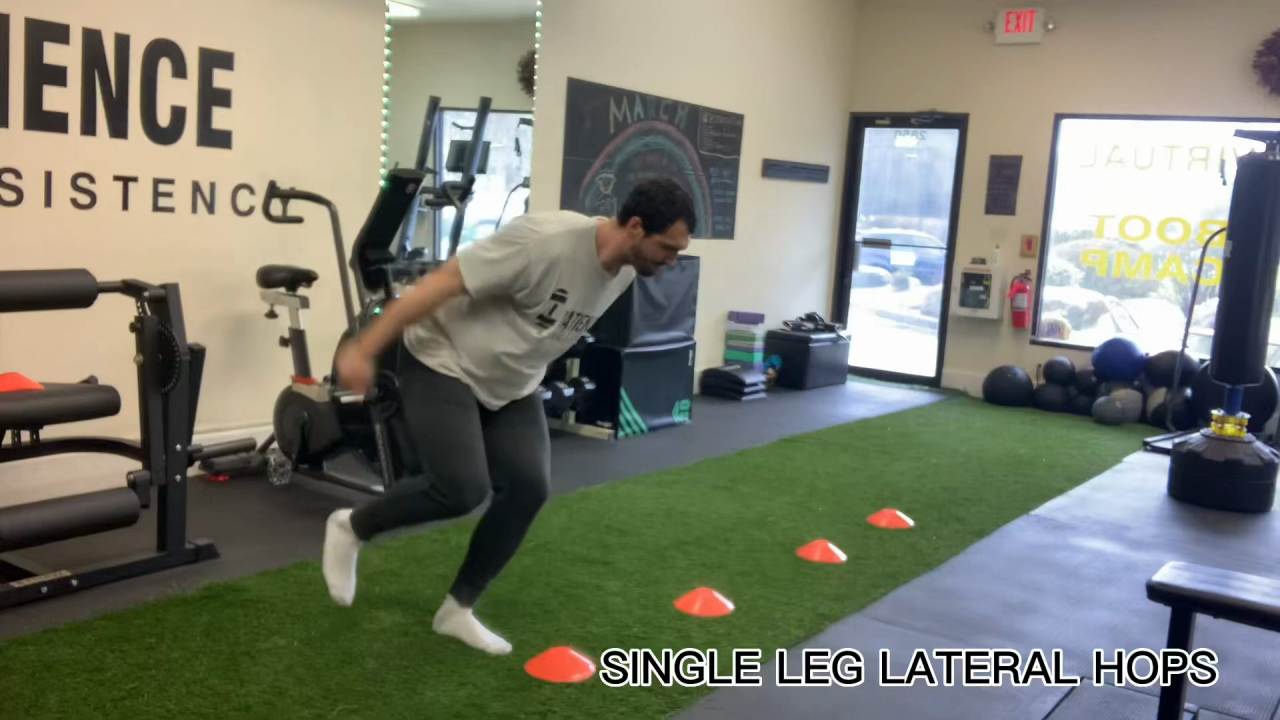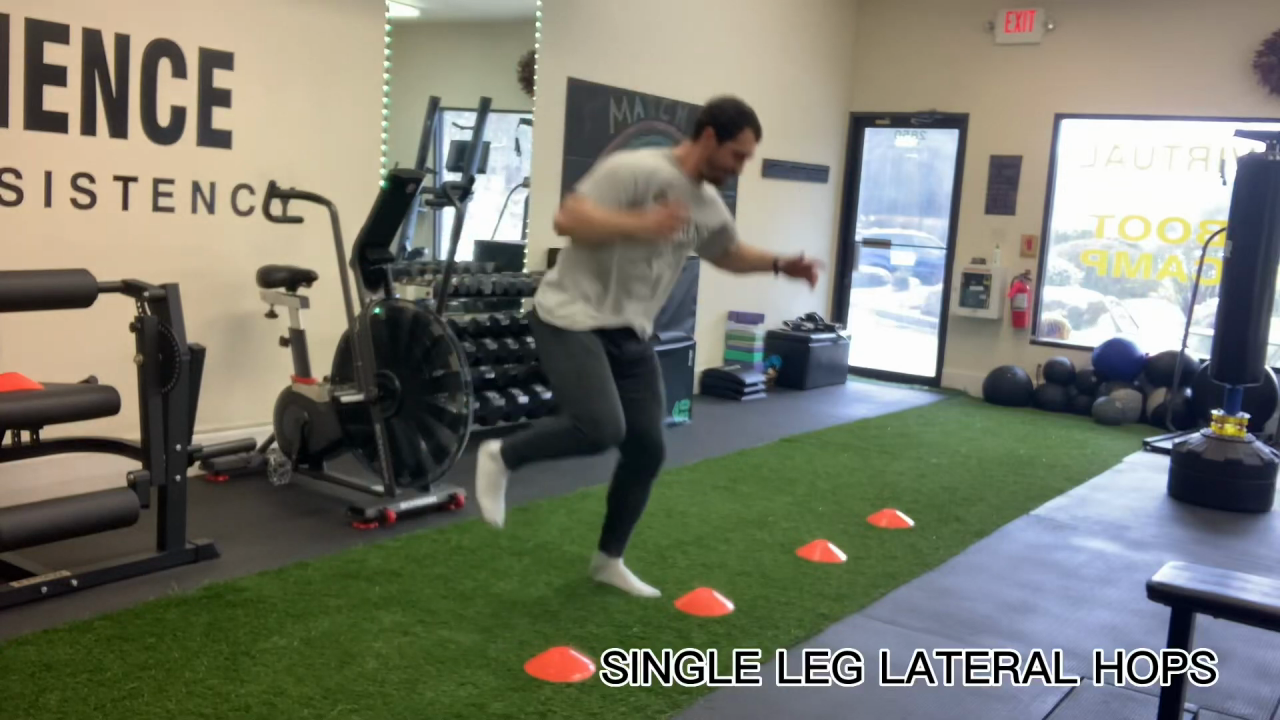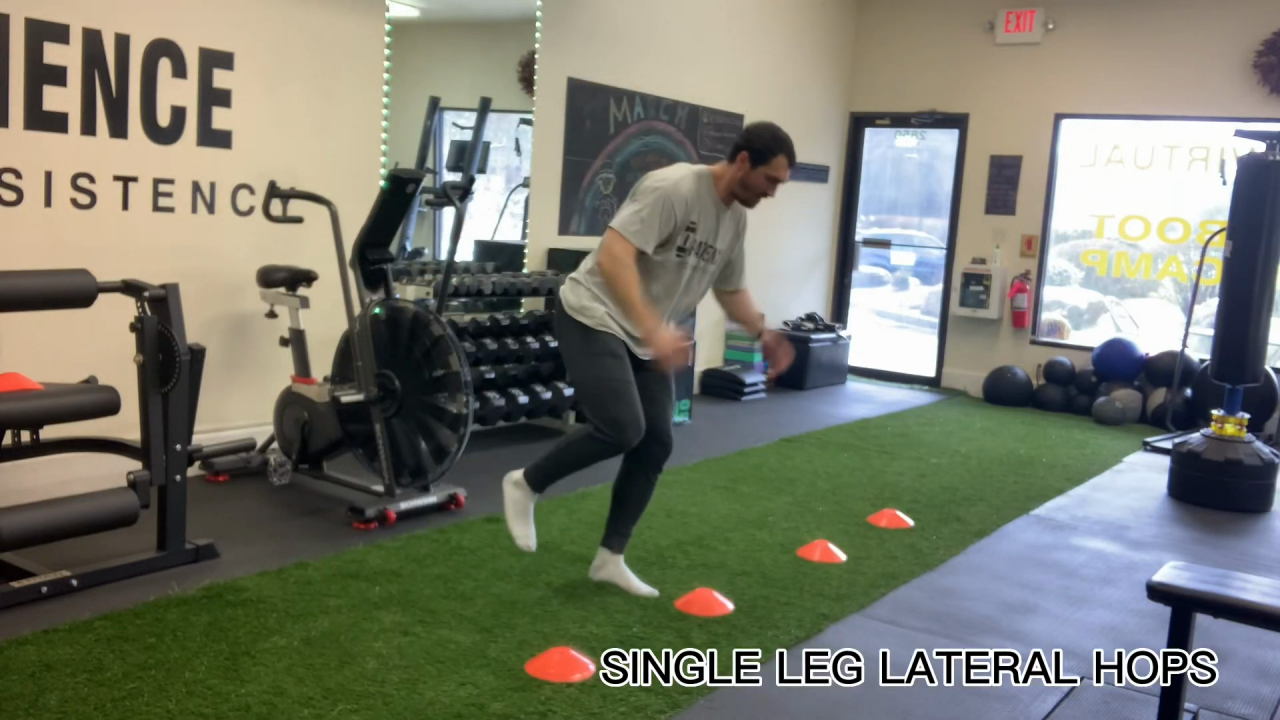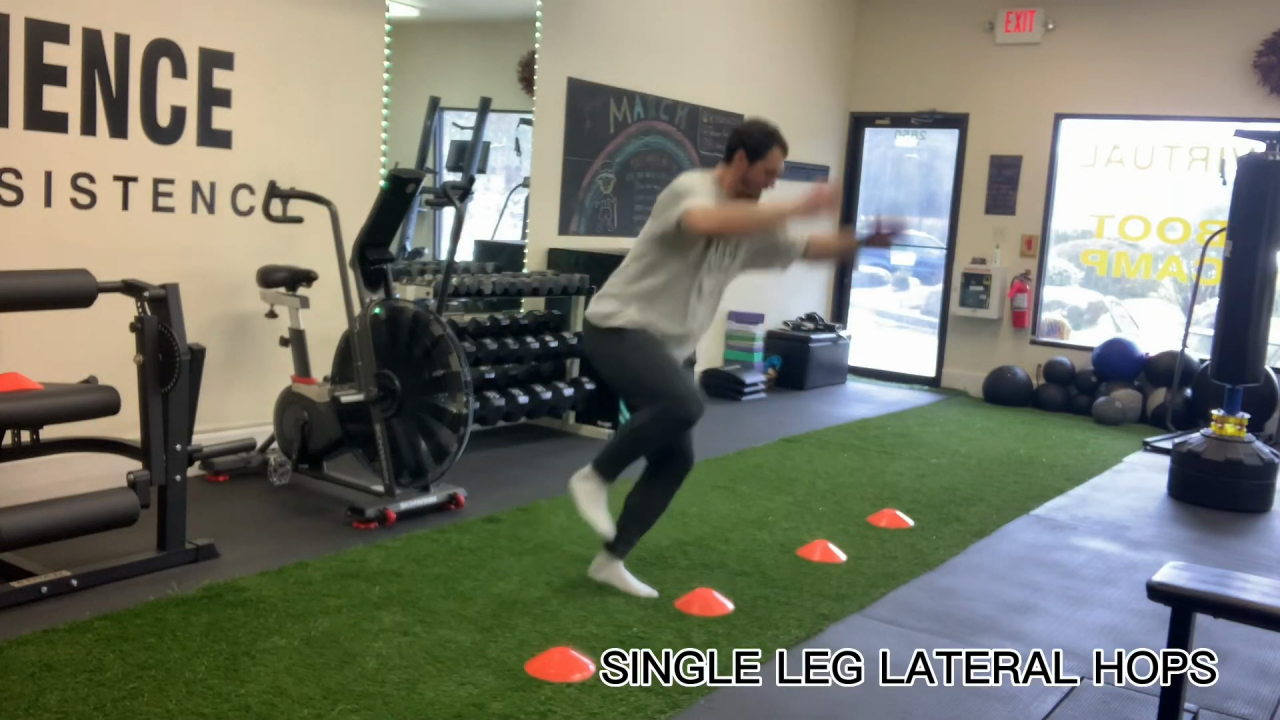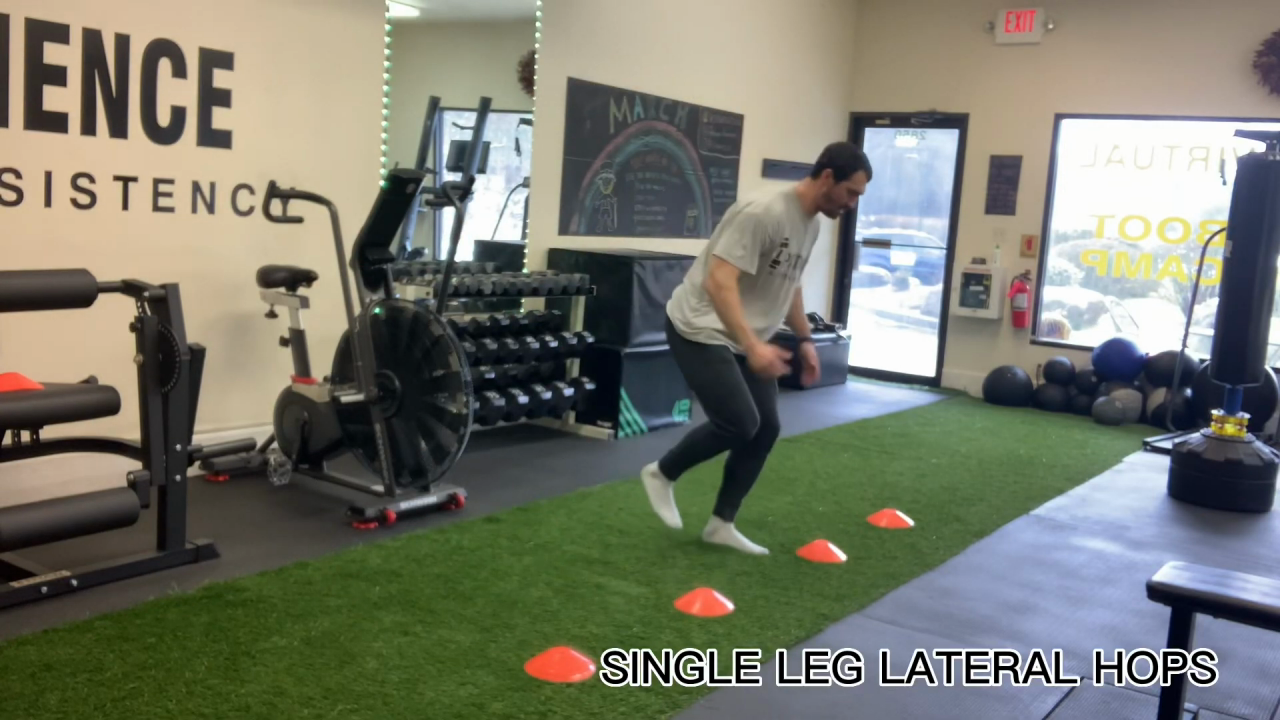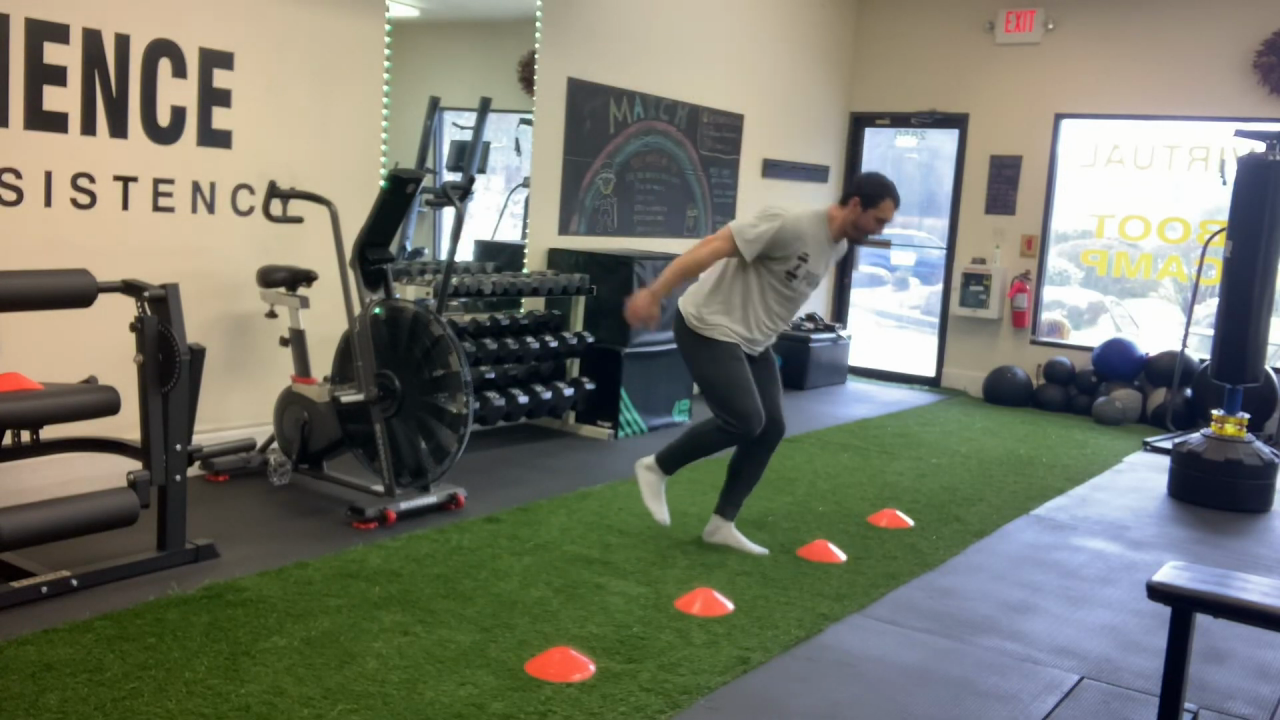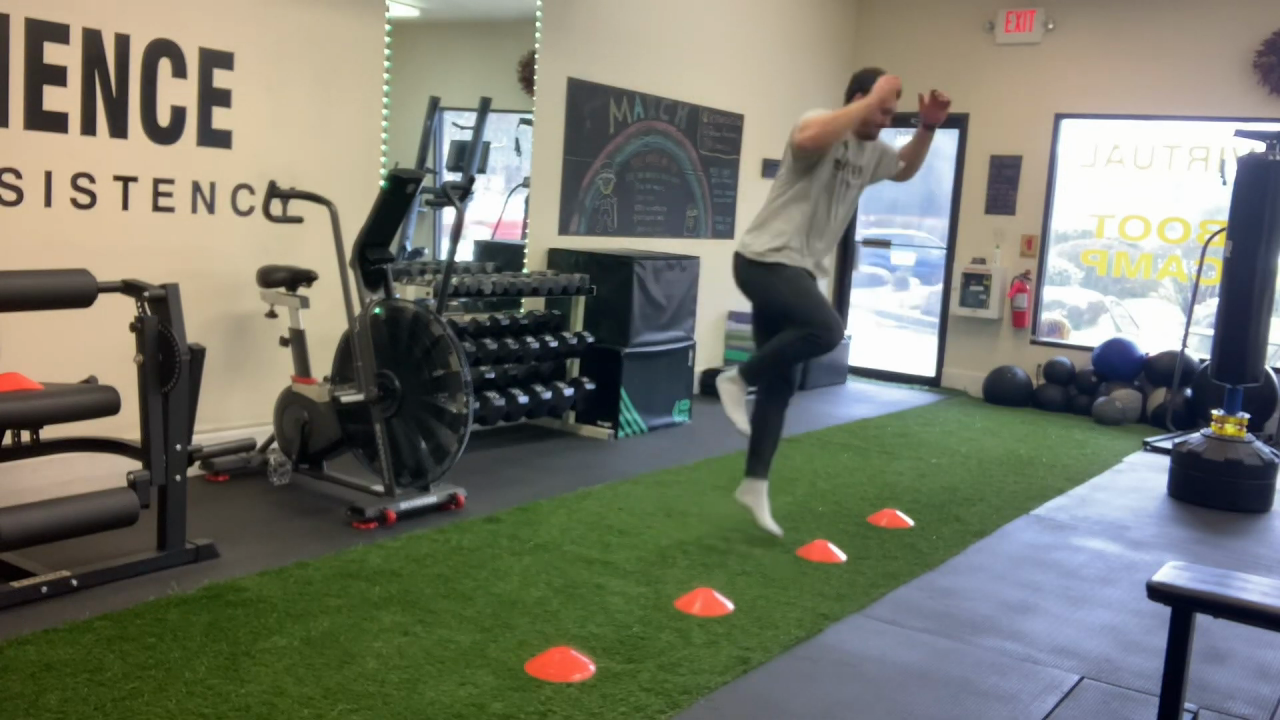
dt=0.7s
person 1, frame 1
left shoulder: (622, 272)
right shoulder: (546, 241)
right elbow: (444, 283)
left wrist: (525, 360)
right wrist: (366, 348)
left hip: (509, 384)
right hip: (442, 363)
left knee: (528, 489)
right knee: (461, 491)
left ankle: (457, 609)
right ankle: (353, 527)
person 1, frame 2
left shoulder: (709, 201)
right shoulder: (634, 169)
left elbow: (727, 251)
right elbow: (569, 218)
left wrist: (778, 264)
right wrist: (641, 226)
left hip: (628, 333)
right hip: (571, 321)
left knee: (648, 451)
right knee: (600, 430)
left ankle: (609, 559)
right ankle: (501, 455)
person 1, frame 3
left shoulder: (735, 219)
right shoulder: (670, 188)
left elbow: (731, 290)
right elbow: (614, 253)
left wrist: (765, 334)
right wrist: (654, 327)
left hip: (642, 338)
right hip: (593, 318)
left knee: (654, 445)
right knee: (622, 429)
left ankle: (609, 558)
right ankle: (526, 484)
person 1, frame 4
left shoulder: (748, 217)
right shoulder: (692, 191)
left elbow: (800, 251)
right elbow: (710, 226)
left wrist: (858, 243)
right wrist: (791, 210)
left hip: (665, 344)
right hip: (620, 329)
left knee: (675, 458)
right knee: (683, 407)
left ankle: (610, 560)
right ankle: (594, 476)
person 1, frame 5
left shoulder: (811, 225)
right shoulder: (762, 212)
right elbow: (720, 280)
left wrist: (805, 341)
right wrist: (752, 346)
left hip: (748, 340)
right hip: (700, 331)
left knee: (766, 428)
right knee: (740, 425)
left ankle: (721, 524)
right ankle: (661, 473)
person 1, frame 6
left shoulder: (838, 246)
right shoulder: (792, 225)
right elbow: (717, 246)
right wrist: (654, 293)
left hip: (751, 338)
right hip: (710, 328)
left knee: (770, 428)
right knee: (745, 421)
left ankle: (722, 523)
right ankle: (656, 469)
person 1, frame 7
left shoulder: (868, 150)
right shoulder: (819, 126)
left elbow: (906, 166)
right elbow: (810, 138)
left wrist: (928, 125)
right wrist: (874, 101)
left hip: (797, 271)
right hip: (766, 262)
left knee: (781, 382)
right knee: (826, 330)
left ankle: (754, 486)
right ankle: (738, 379)
